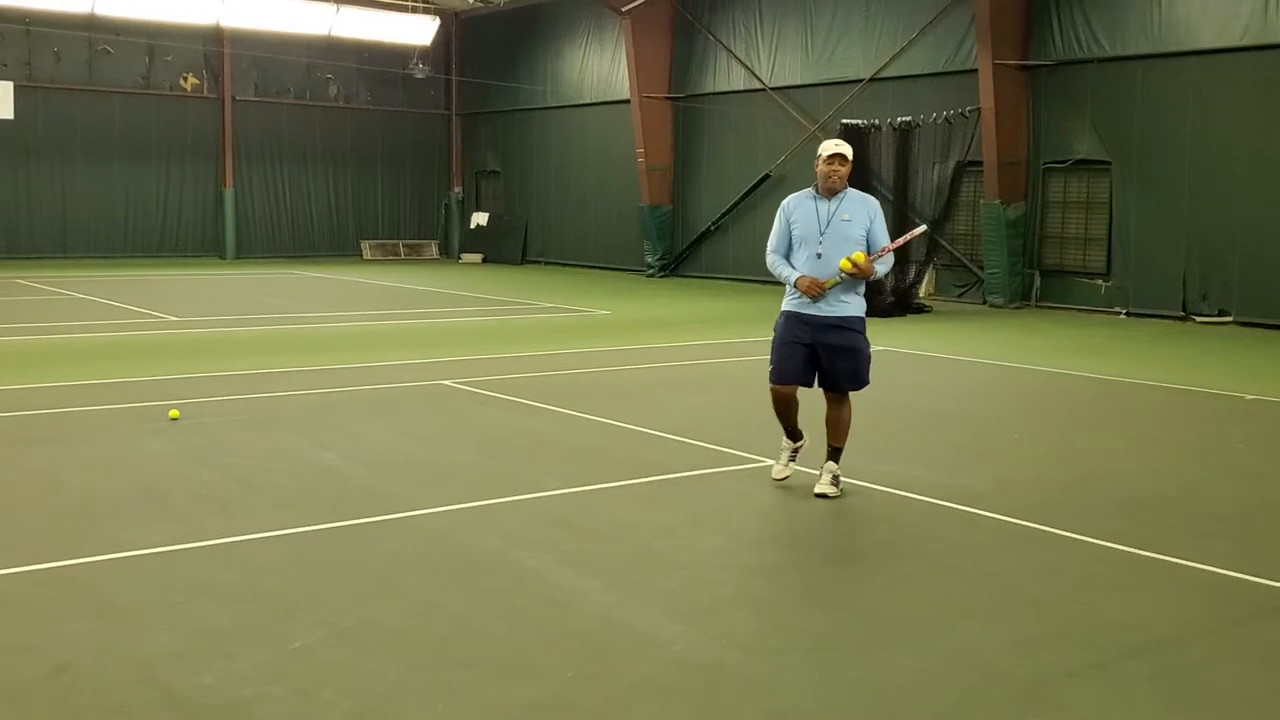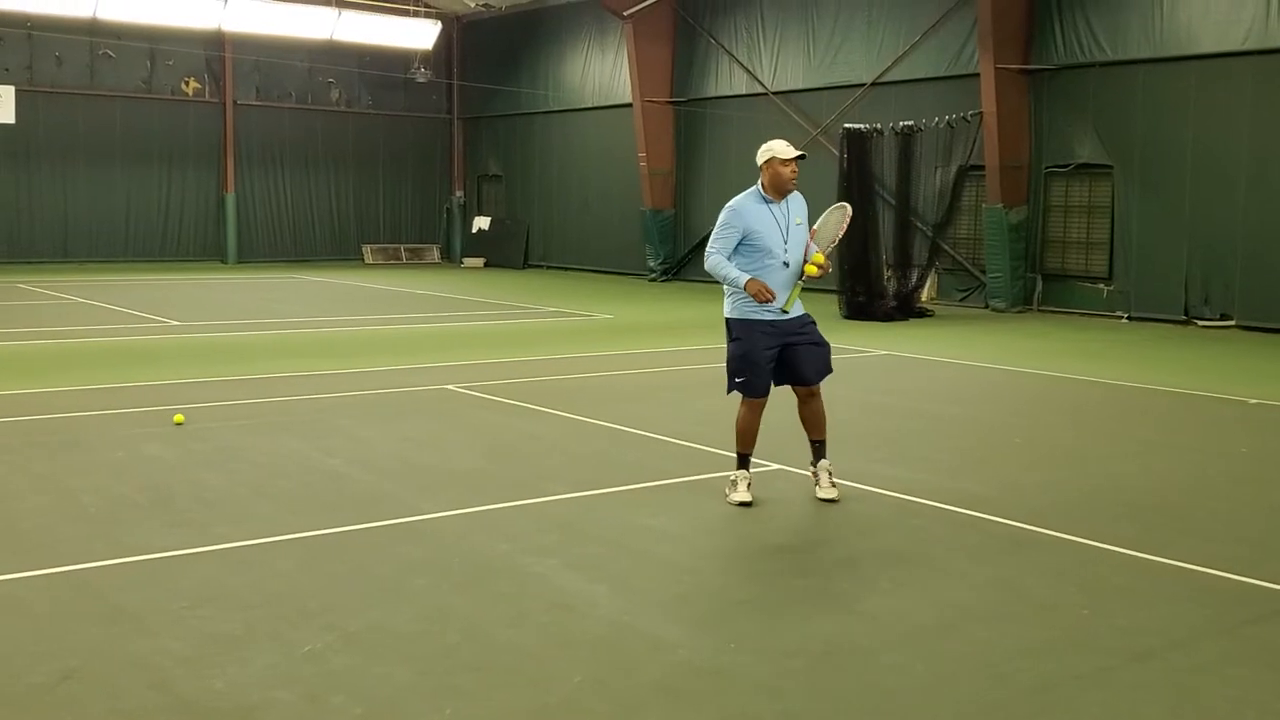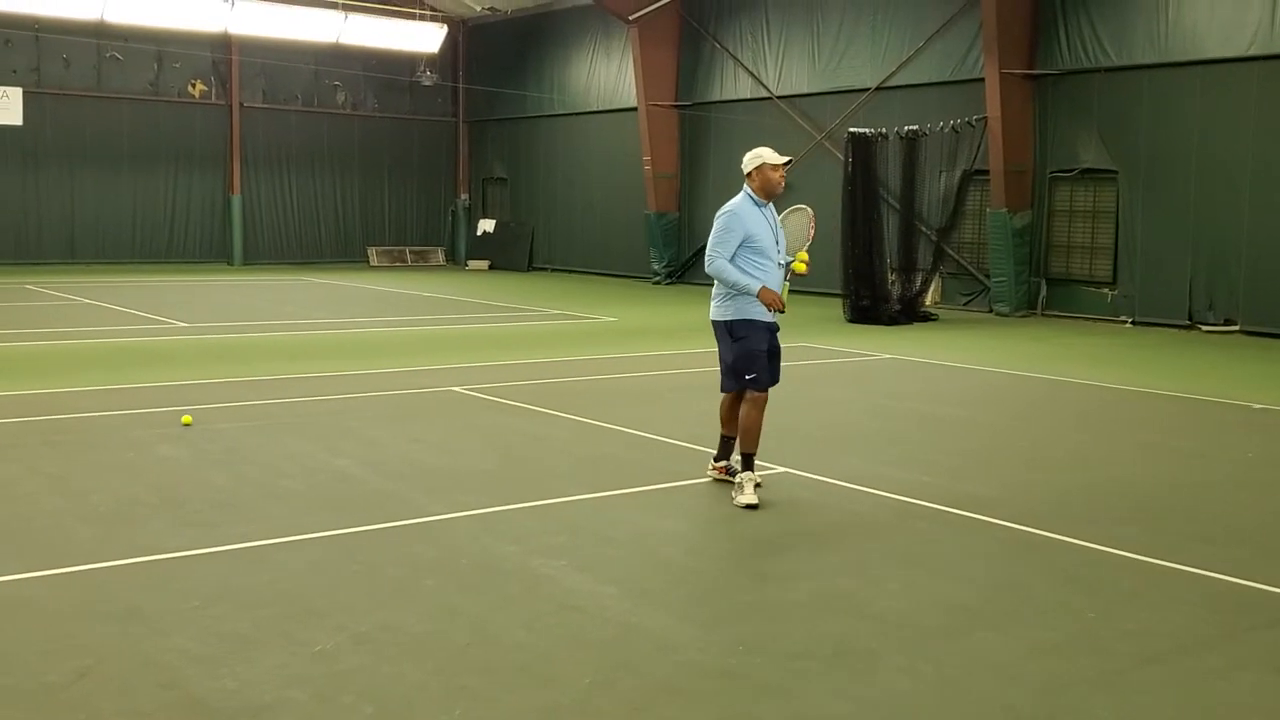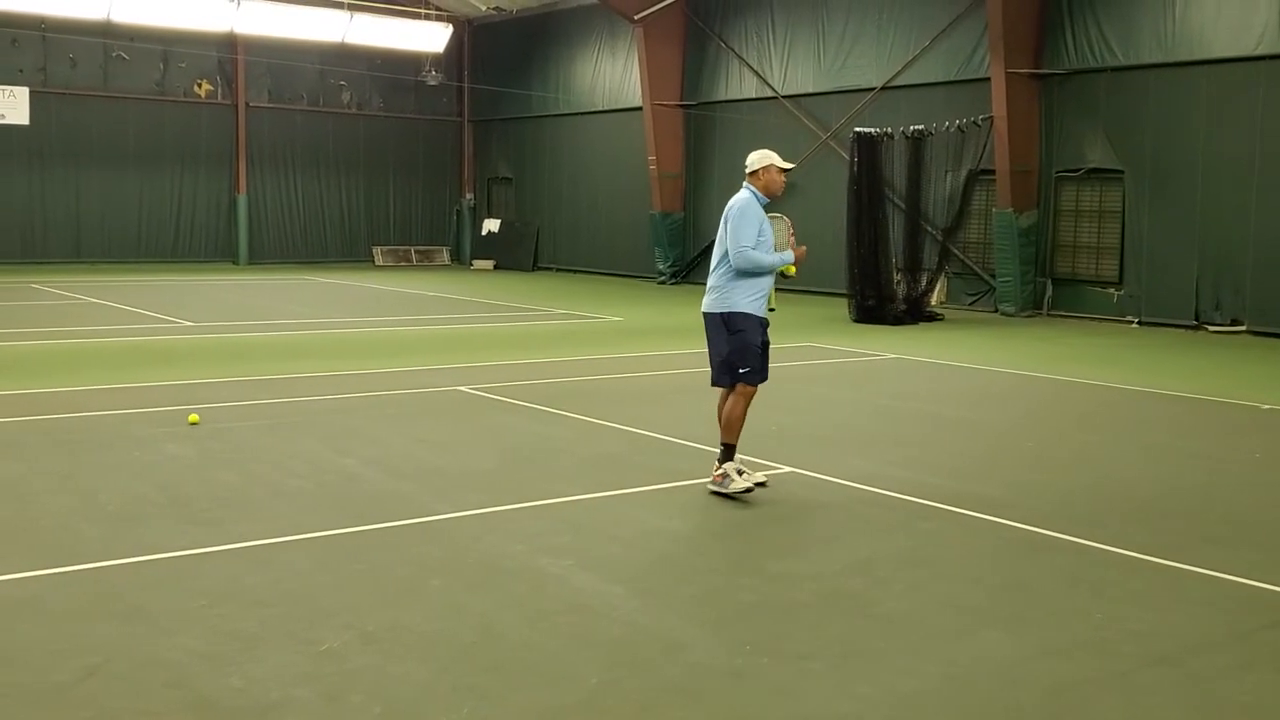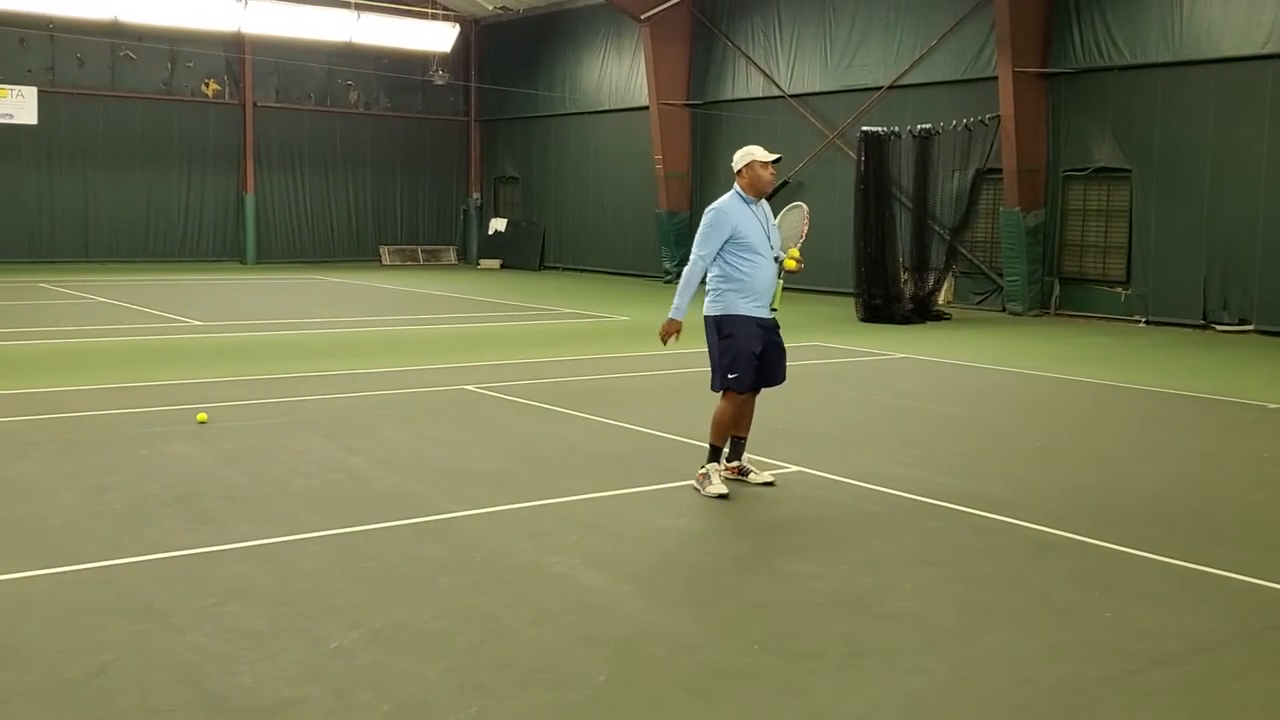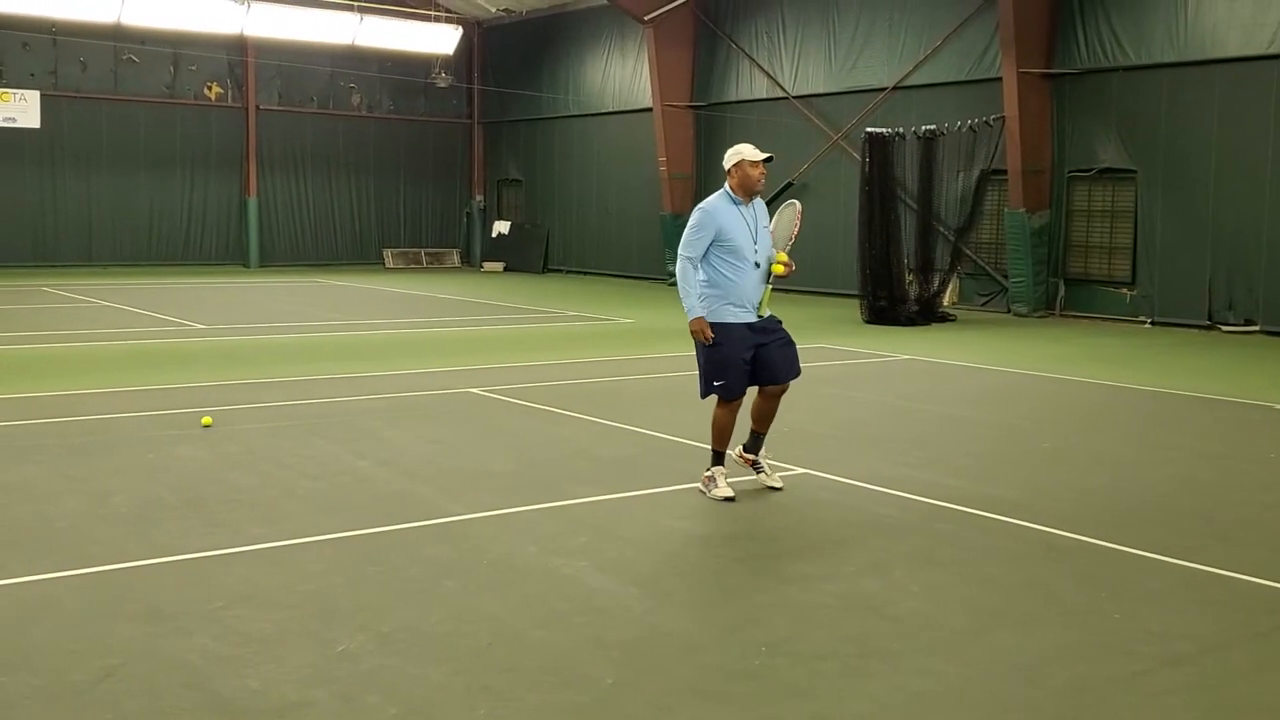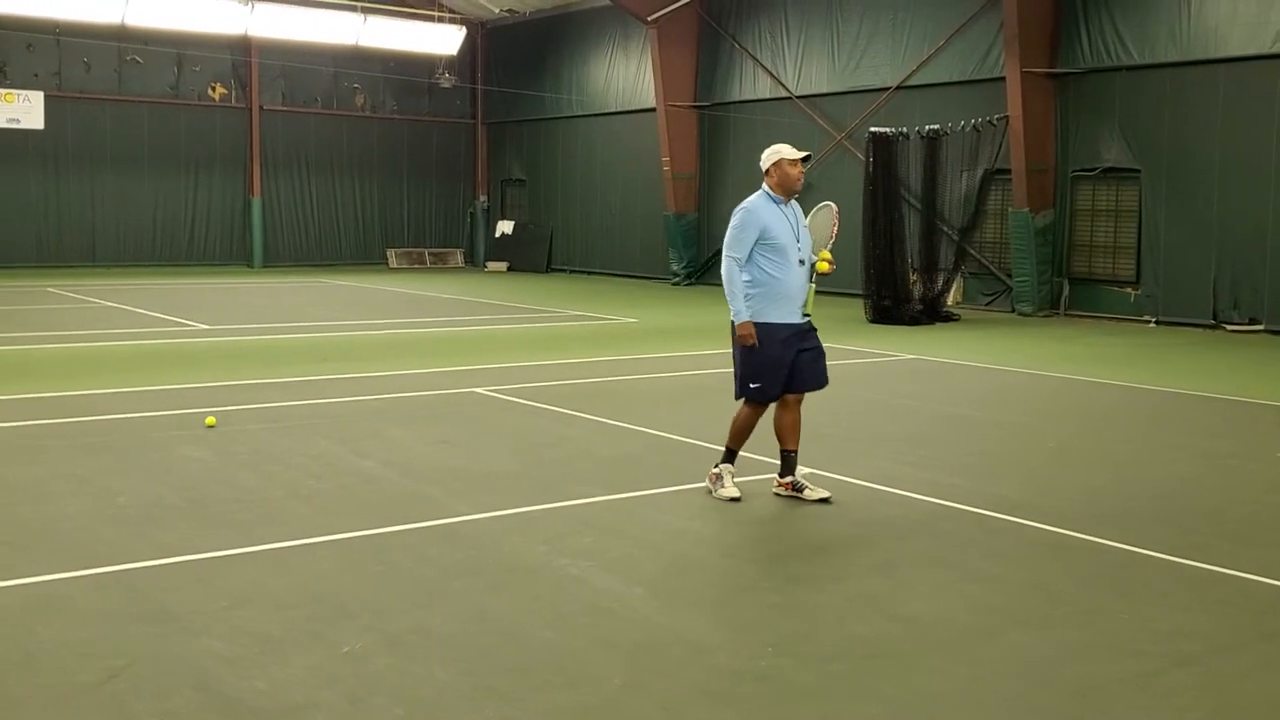
dt=0.7s
person 1, frame 1
left shoulder: (868, 206)
right shoulder: (792, 205)
left elbow: (886, 256)
right elbow: (774, 255)
left wrist: (873, 270)
right wrist: (797, 279)
left hip: (844, 317)
right hip: (797, 313)
left knee: (838, 394)
right knee: (781, 387)
left ankle: (832, 466)
right ankle: (794, 441)
person 1, frame 2
left shoulder: (798, 202)
right shoulder: (739, 209)
right elbow: (713, 258)
left wrist: (816, 262)
right wrist: (745, 281)
left hip: (793, 315)
right hip: (749, 319)
left knee: (809, 388)
right knee: (754, 398)
left ankle: (821, 465)
right ankle: (741, 474)
person 1, frame 3
left shoulder: (768, 210)
right shoulder: (736, 212)
right elbow: (713, 263)
left wrist: (791, 263)
right wrist: (758, 289)
left hip: (760, 317)
right hip: (740, 318)
left knee: (739, 389)
right knee: (755, 393)
left ankle: (721, 461)
right ankle: (746, 476)
person 1, frame 4
left shoulder: (753, 205)
right shoulder: (745, 205)
right elbow: (742, 258)
left wrist: (781, 260)
right wrist: (789, 257)
left hip: (746, 311)
right hip: (732, 311)
left knee: (735, 386)
right knee: (743, 387)
left ankle: (727, 462)
right ankle: (725, 470)
person 1, frame 5
left shoulder: (764, 209)
right shoulder: (723, 211)
right elbow: (697, 263)
left wrist: (787, 263)
right wrist: (676, 313)
left hip: (762, 315)
right hip: (731, 316)
left knee: (751, 389)
right knee: (734, 392)
left ankle: (735, 461)
right ankle: (709, 468)
person 1, frame 6
left shoulder: (760, 208)
right shoulder: (710, 211)
right elbow: (685, 262)
left wrist: (780, 264)
right wrist: (694, 313)
left hip: (760, 318)
right hip: (722, 322)
left knee: (777, 384)
right knee: (731, 398)
left ankle: (752, 451)
right ankle: (714, 471)
person 1, frame 7
left shoulder: (795, 209)
right shoulder: (752, 210)
right elbow: (731, 264)
left wrist: (818, 263)
right wrist: (742, 318)
left hip: (797, 323)
right hip: (763, 325)
left knee: (792, 398)
right knee: (758, 400)
left ankle: (788, 477)
right ankle: (723, 468)
